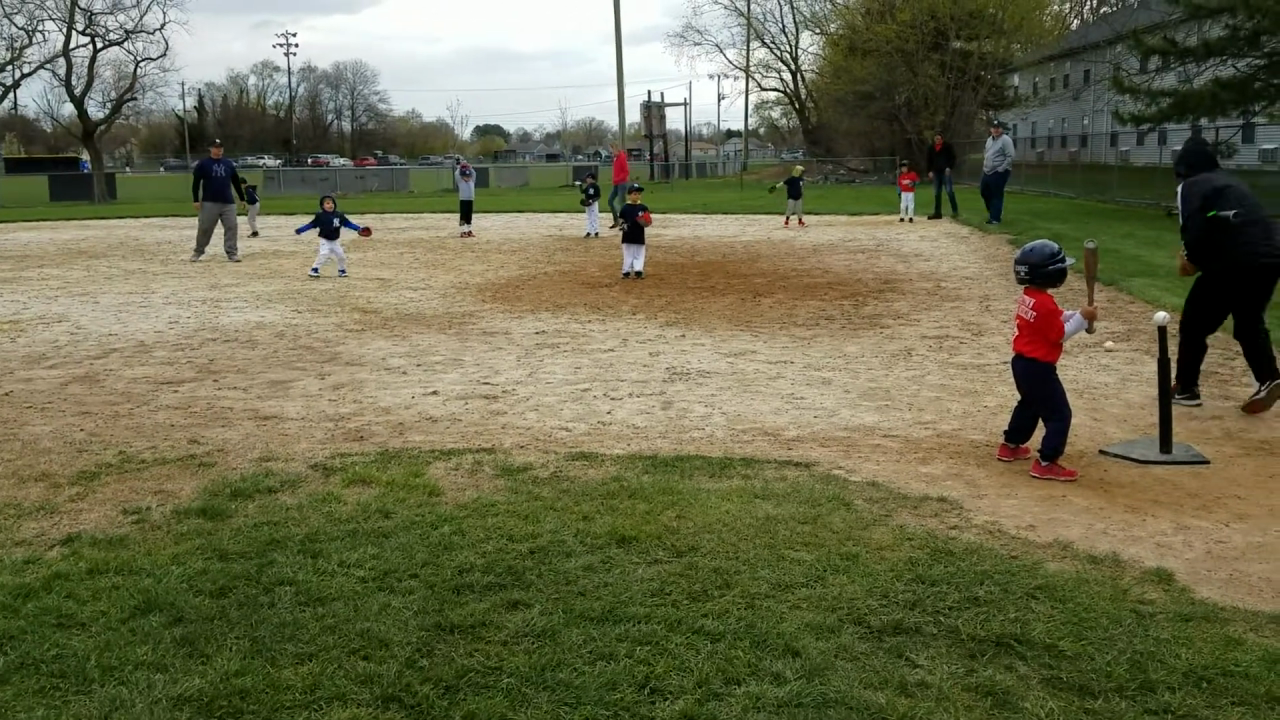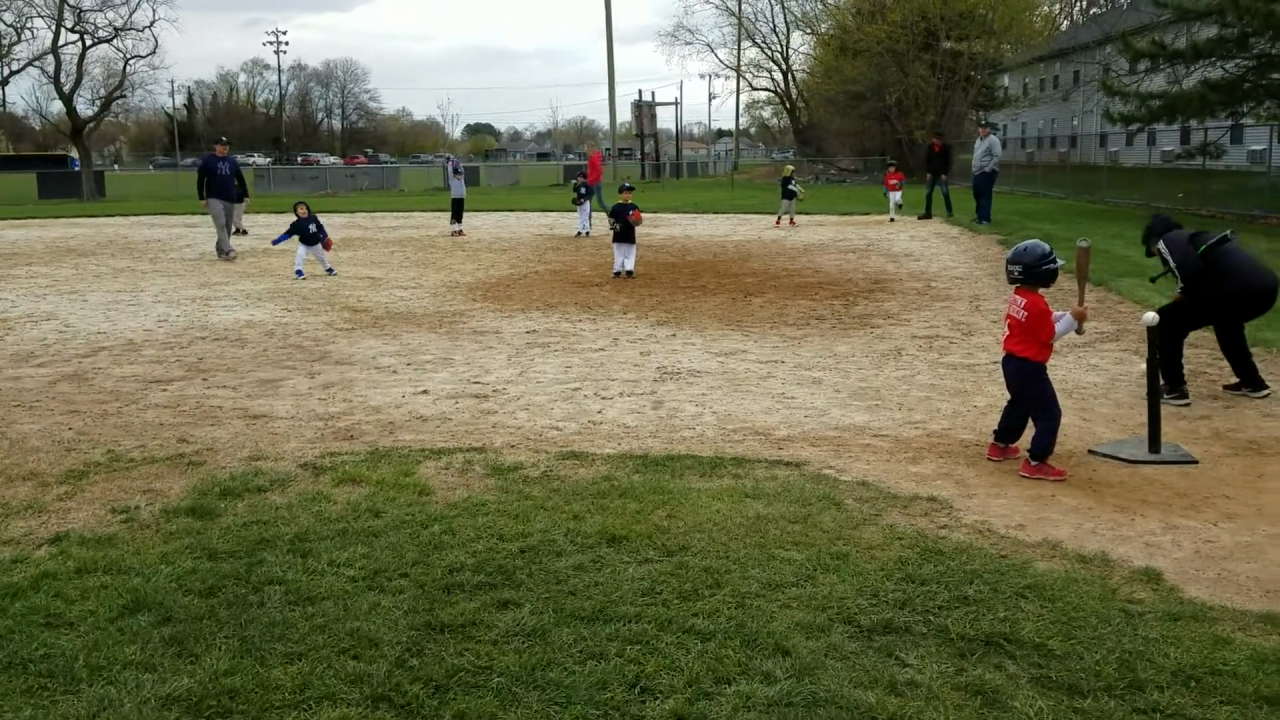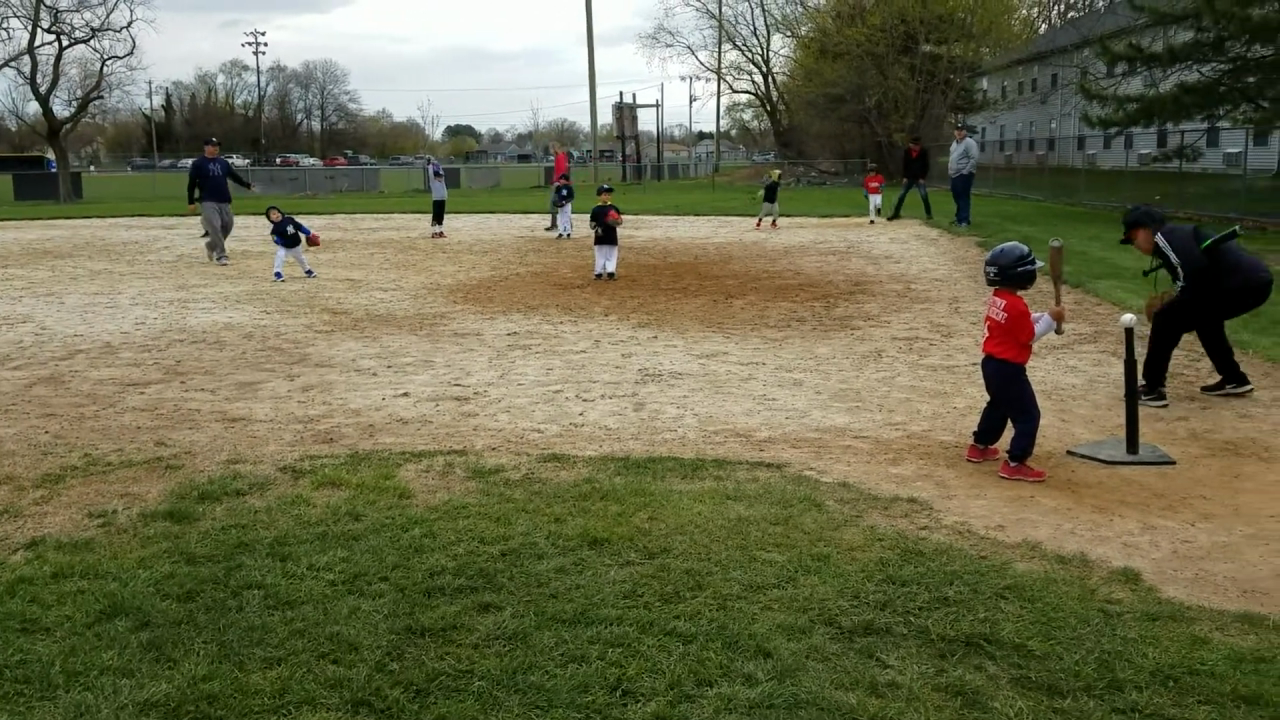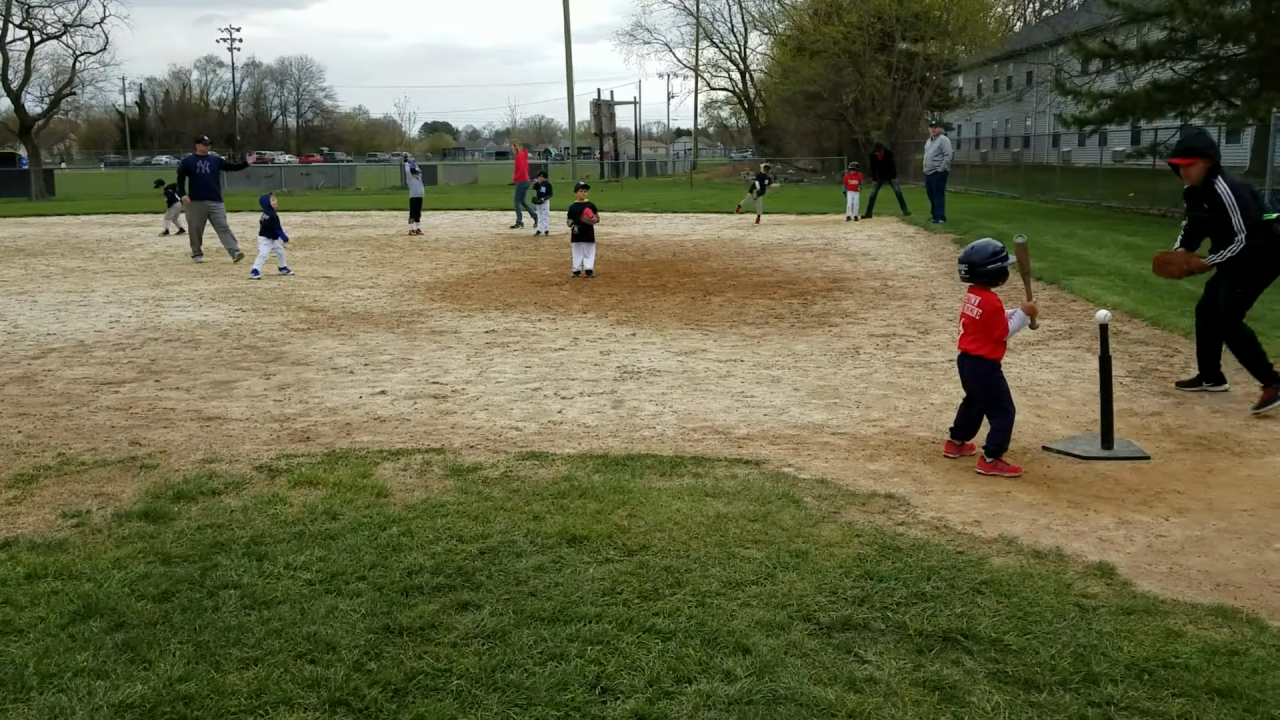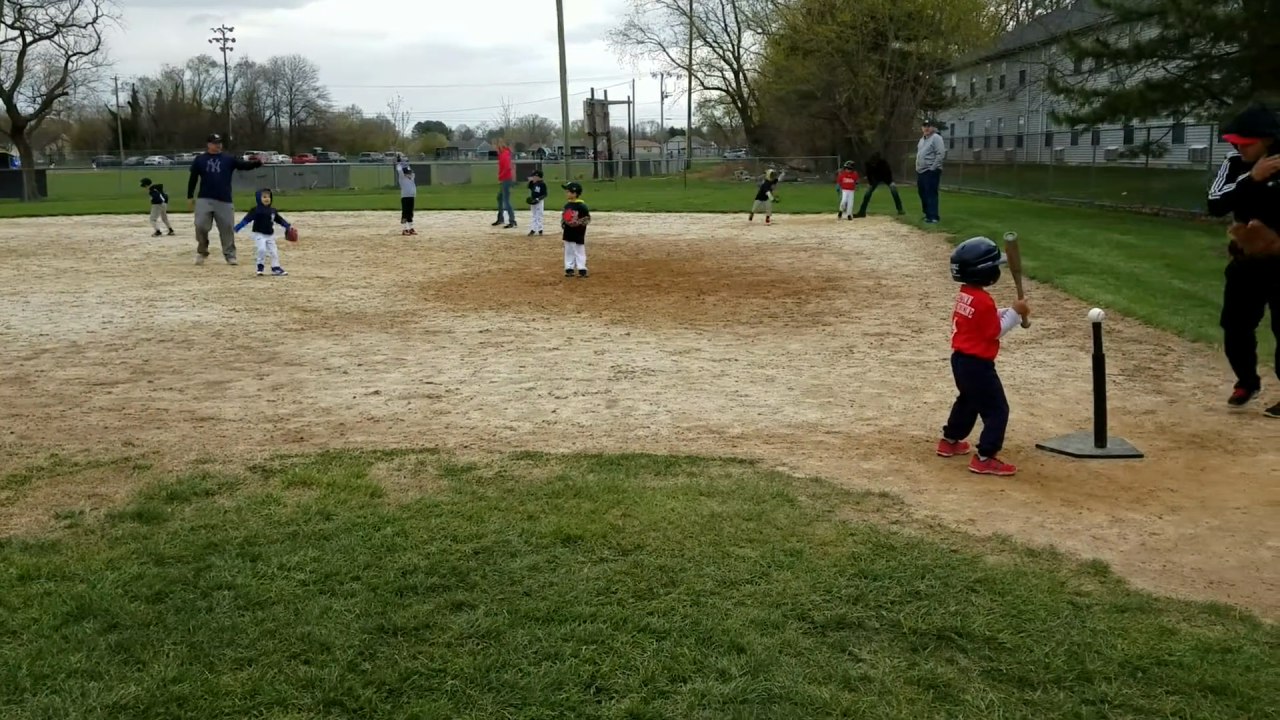
dt=0.4s
person 1, frame 1
left shoulder: (1190, 186)
right shoulder: (1232, 184)
left elbow: (1193, 231)
left wrist: (1192, 259)
right wrist: (1199, 258)
left hip: (1231, 265)
left knee: (1193, 324)
right knee: (1250, 322)
left ankle: (1186, 388)
person 1, frame 2
left shoulder: (1167, 241)
left elbow: (1190, 271)
left wrist: (1182, 294)
left hip: (1234, 291)
right hip: (1266, 288)
left knee: (1167, 321)
right knee: (1226, 320)
left ankle: (1174, 388)
right ankle: (1252, 382)
person 1, frame 3
left shoulder: (1165, 236)
right shoulder: (1179, 236)
left elbow: (1193, 270)
left wrist: (1178, 297)
left hip: (1238, 286)
right hip: (1258, 283)
left knee: (1165, 319)
right knee: (1204, 315)
left ankle: (1153, 389)
right ankle: (1234, 379)
person 1, frame 4
left shoulder: (1226, 189)
right shoulder: (1193, 192)
left elbow: (1245, 238)
right elbow: (1193, 228)
left wrist: (1208, 262)
right wrist: (1181, 250)
right hip: (1237, 259)
left knee: (1226, 318)
right knee: (1207, 312)
right ankle: (1209, 376)
person 1, frame 5
right shoulder: (1234, 164)
right elbow: (1214, 203)
right wrist: (1251, 178)
right hip: (1248, 258)
right knee: (1235, 321)
right ankle: (1247, 381)
person 2, frame 1
left shoulder: (1027, 296)
right shoulder: (1045, 303)
left elbow: (1055, 319)
right elbow: (1060, 334)
left wrist: (1078, 314)
right wrist: (1082, 318)
left hip: (1021, 362)
right hip: (1038, 367)
left knee: (1029, 404)
right knee: (1059, 414)
left ankle: (1011, 445)
right ankle: (1046, 463)
person 2, frame 2
left shoulder: (1017, 296)
right shoulder: (1036, 303)
right elbow: (1050, 334)
left wrist: (1066, 315)
right wrist: (1073, 318)
left hip: (1012, 361)
right hip: (1029, 367)
left knee: (1019, 404)
right knee: (1049, 413)
left ankle: (1000, 445)
right ankle: (1035, 462)
person 2, frame 3
left shoulder: (996, 298)
right shoulder: (1016, 305)
right elbow: (1029, 336)
left wrist: (1043, 316)
right wrist: (1050, 319)
left hip: (991, 363)
right hip: (1008, 369)
left knee: (998, 405)
right knee: (1028, 415)
left ankle: (979, 446)
right ankle: (1015, 464)
person 2, frame 4
left shoulder: (971, 295)
right shoulder: (990, 301)
right elbow: (1003, 332)
left wrist: (1017, 312)
right wrist: (1024, 314)
left hip: (967, 360)
right hip: (984, 365)
left knee: (974, 402)
right knee: (1003, 411)
left ankle: (956, 442)
right ankle: (991, 459)
person 2, frame 5
left shoulder: (964, 294)
right shoulder: (983, 300)
right elbow: (995, 332)
left wrist: (1009, 312)
right wrist: (1015, 313)
left hip: (960, 359)
right hip: (977, 364)
left knee: (967, 400)
right knee: (997, 409)
left ankle: (950, 440)
right ankle: (985, 458)
